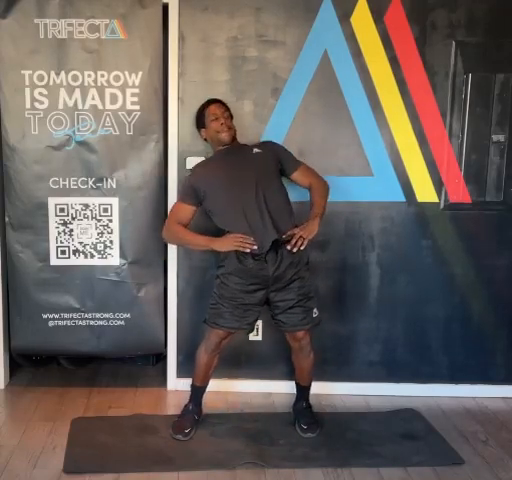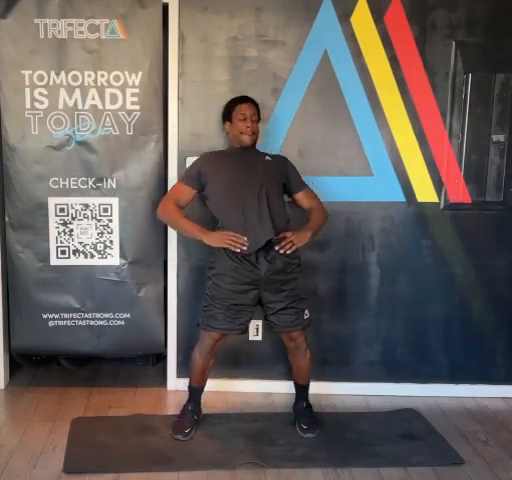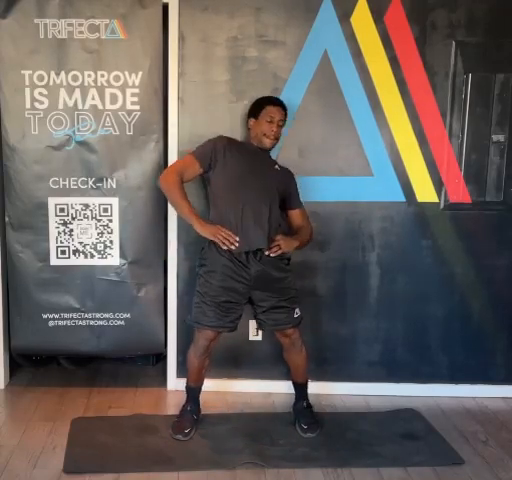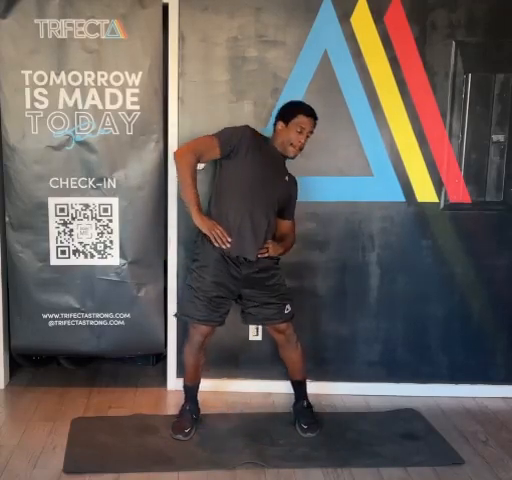
dt=0.3s
person 1, frame 1
left shoulder: (269, 151)
right shoulder: (201, 174)
left elbow: (318, 183)
right elbow: (171, 229)
left wrist: (313, 222)
right wrist: (215, 242)
left hip: (287, 259)
right hip: (240, 265)
left knee: (300, 338)
right knee: (215, 337)
left ankle: (302, 404)
right ankle: (193, 406)
person 1, frame 2
left shoulder: (278, 164)
right shoulder: (208, 163)
left elbow: (316, 207)
right elbow: (167, 208)
left wrist: (306, 232)
right wrist: (207, 235)
left hip: (280, 262)
right hip: (232, 263)
left knee: (296, 338)
right knee: (210, 339)
left ankle: (302, 404)
right ankle: (192, 407)
person 1, frame 3
left shoulder: (283, 175)
right shoulder: (222, 148)
left elbow: (304, 228)
right elbow: (168, 178)
left wrist: (294, 241)
right wrist: (200, 224)
left hip: (271, 264)
right hip: (224, 260)
left knee: (291, 336)
right knee: (204, 337)
left ankle: (302, 404)
right ankle: (191, 407)
person 1, frame 4
left shoulder: (288, 182)
right shoulder: (243, 139)
left elbow: (287, 233)
right elbow: (185, 154)
left wrist: (280, 246)
right wrist: (198, 215)
left hip: (261, 265)
right hip: (217, 257)
left knee: (285, 332)
right knee: (199, 334)
left ankle: (302, 404)
right ankle: (190, 407)
